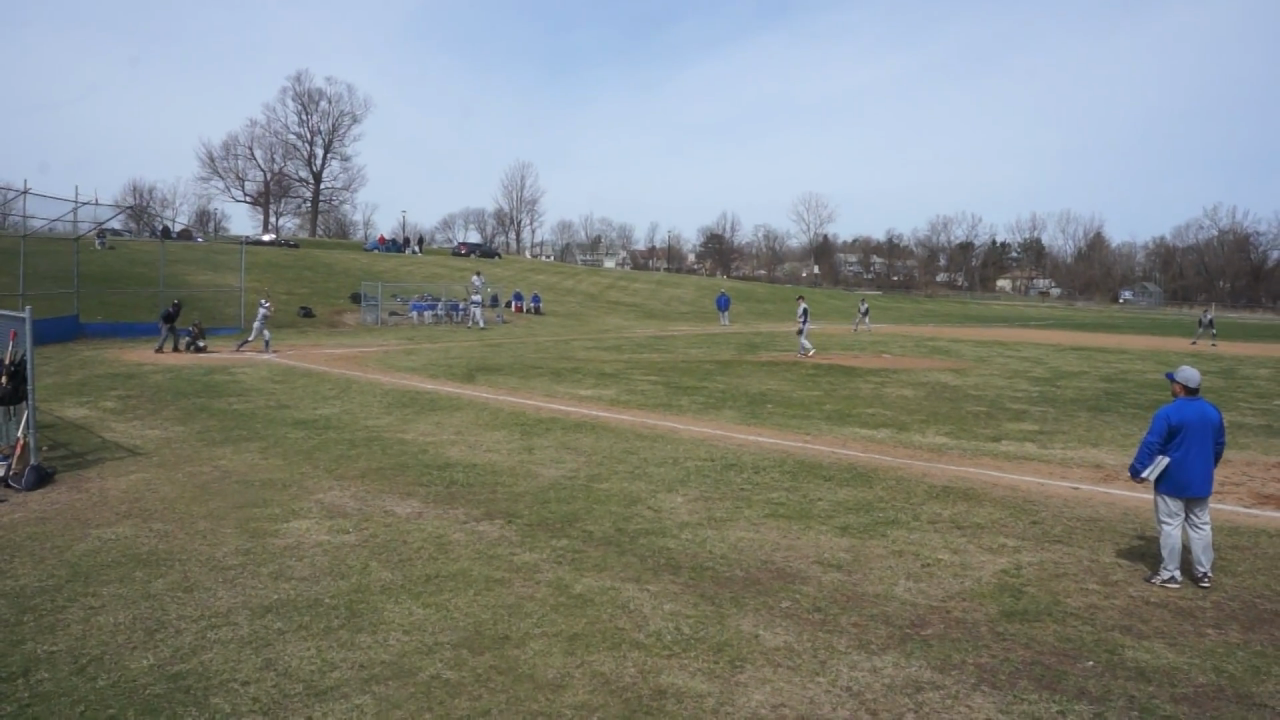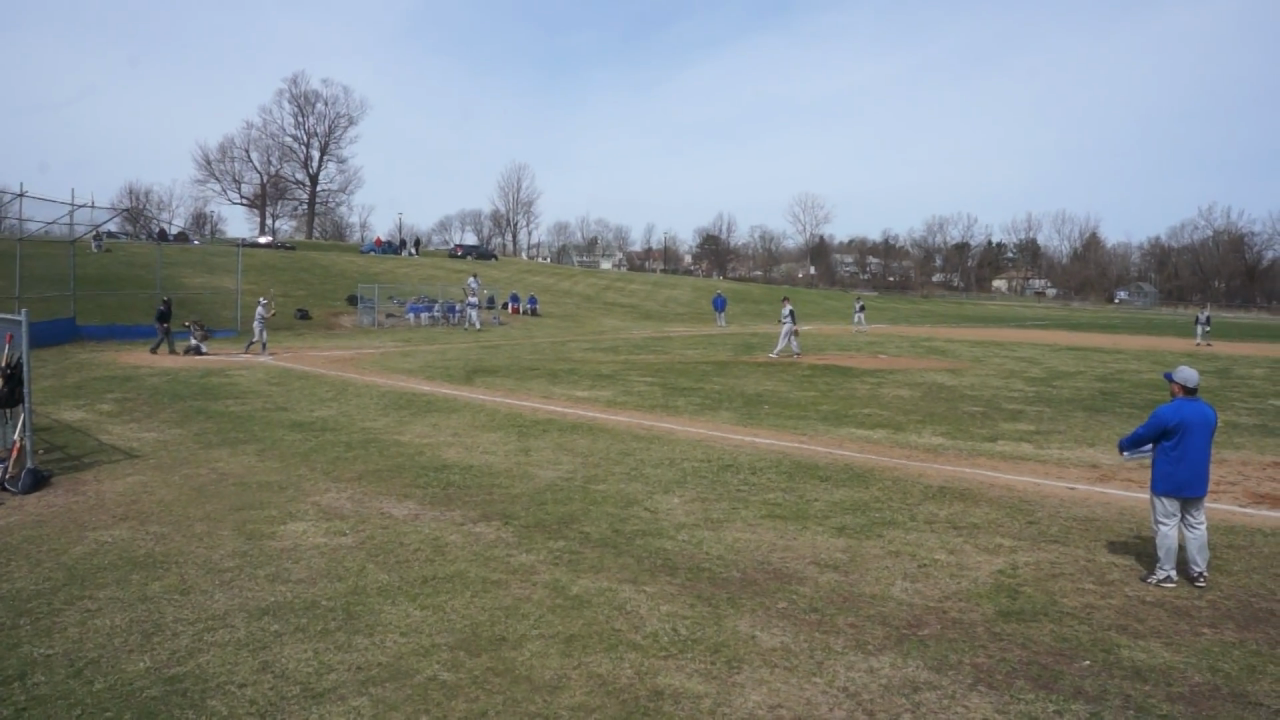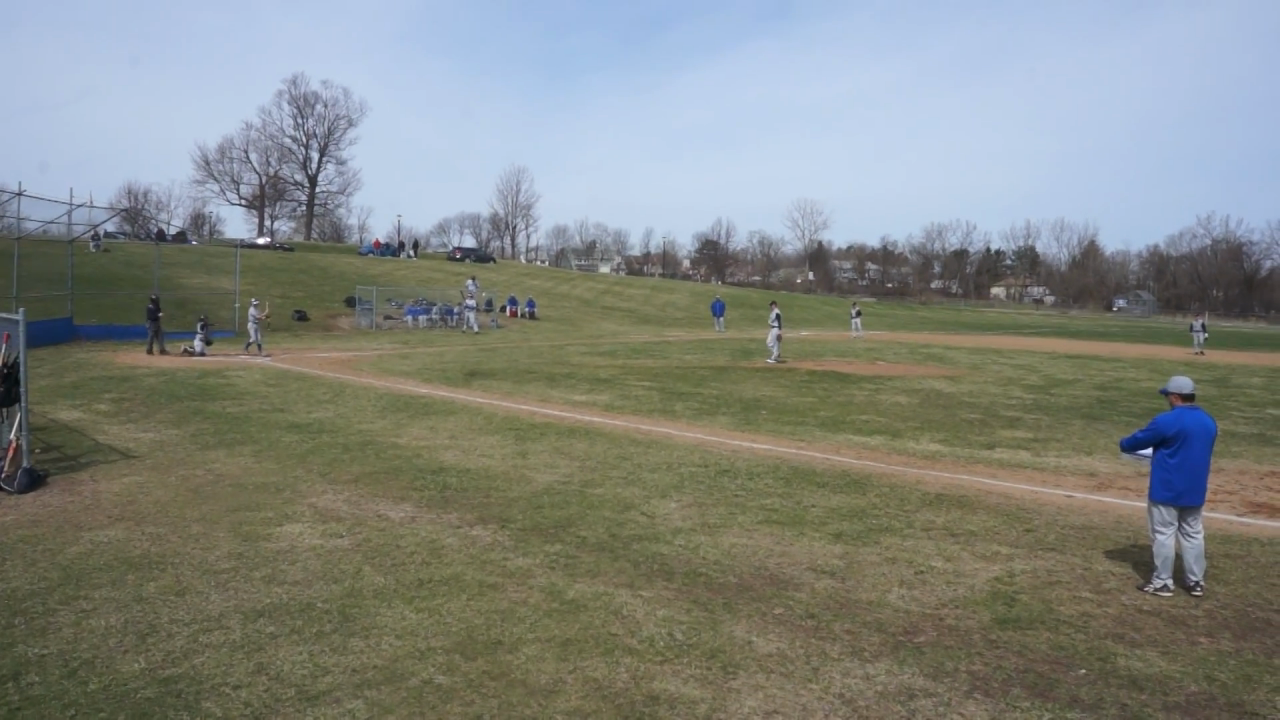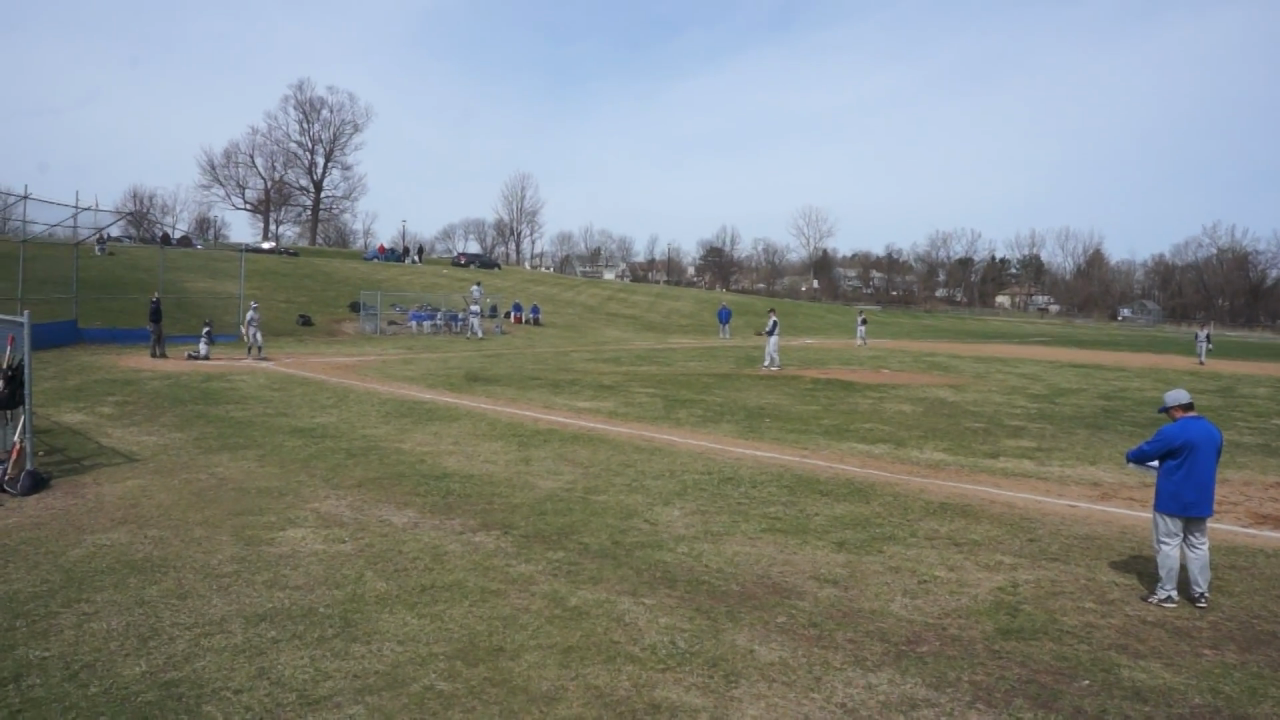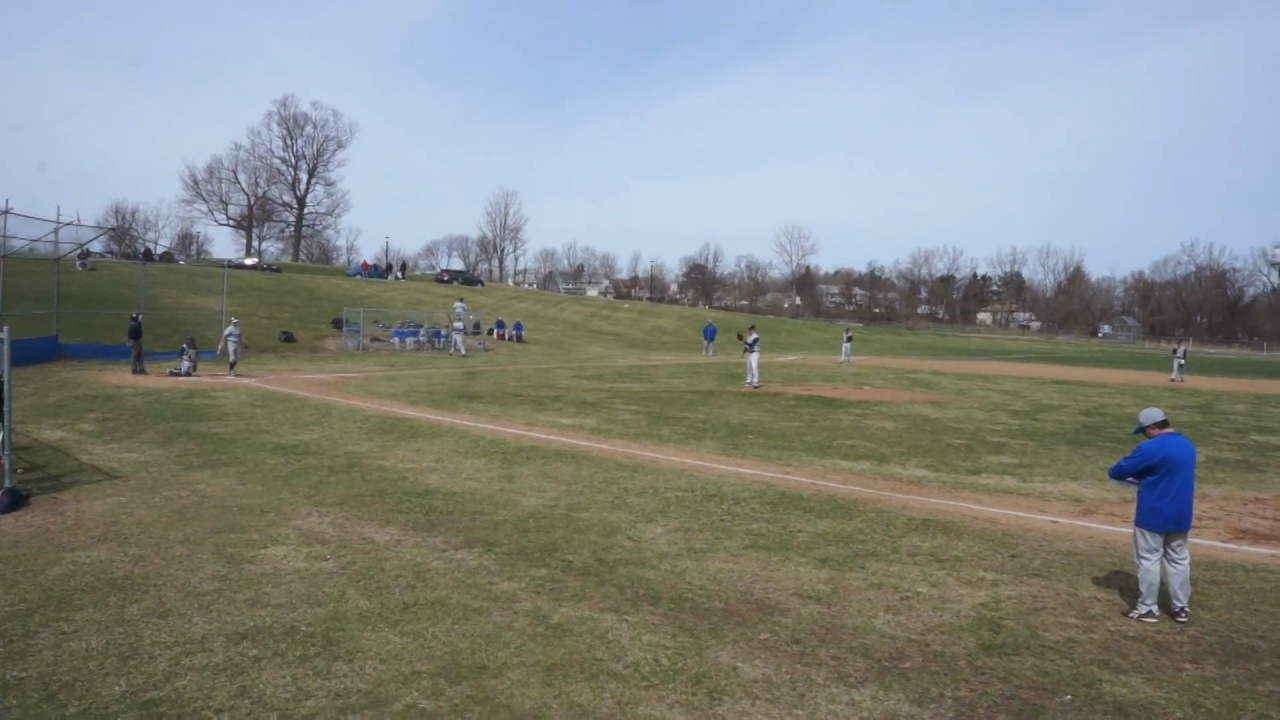
dt=0.4s
person 1, frame 1
left shoulder: (1168, 413)
right shoulder: (1213, 412)
left elbow: (1151, 445)
right elbow: (1219, 446)
left wrist: (1137, 470)
left hip: (1172, 481)
right hip: (1201, 481)
left knee: (1170, 527)
right knee: (1200, 526)
left ankle: (1170, 574)
right ankle: (1204, 573)
person 1, frame 2
left shoulder: (1166, 412)
right shoulder: (1209, 412)
left elbow: (1142, 436)
left wrist: (1123, 445)
left hip: (1168, 481)
right hip: (1197, 481)
left knee: (1166, 526)
right knee: (1196, 526)
left ankle: (1166, 574)
right ankle: (1199, 572)
person 1, frame 3
left shoulder: (1166, 420)
right shoulder: (1209, 422)
left elbow: (1140, 440)
left wrist: (1123, 444)
left hip: (1167, 490)
right hip: (1195, 490)
left knee: (1163, 535)
right knee: (1193, 534)
left ankle: (1162, 582)
right ankle: (1196, 582)
person 1, frame 4
left shoulder: (1172, 432)
right shoulder: (1214, 432)
left elbow: (1145, 452)
left wrist: (1129, 455)
left hip: (1172, 500)
right hip: (1201, 500)
left knee: (1168, 546)
right knee: (1198, 545)
left ankle: (1167, 594)
right ankle: (1201, 593)
person 1, frame 5
left shoulder: (1150, 448)
right shoulder: (1188, 446)
left elbow: (1120, 470)
left wrist: (1112, 472)
left hip: (1153, 515)
right hip: (1180, 515)
left knee: (1148, 561)
right knee: (1179, 560)
left ankle: (1147, 608)
right ankle: (1181, 608)
